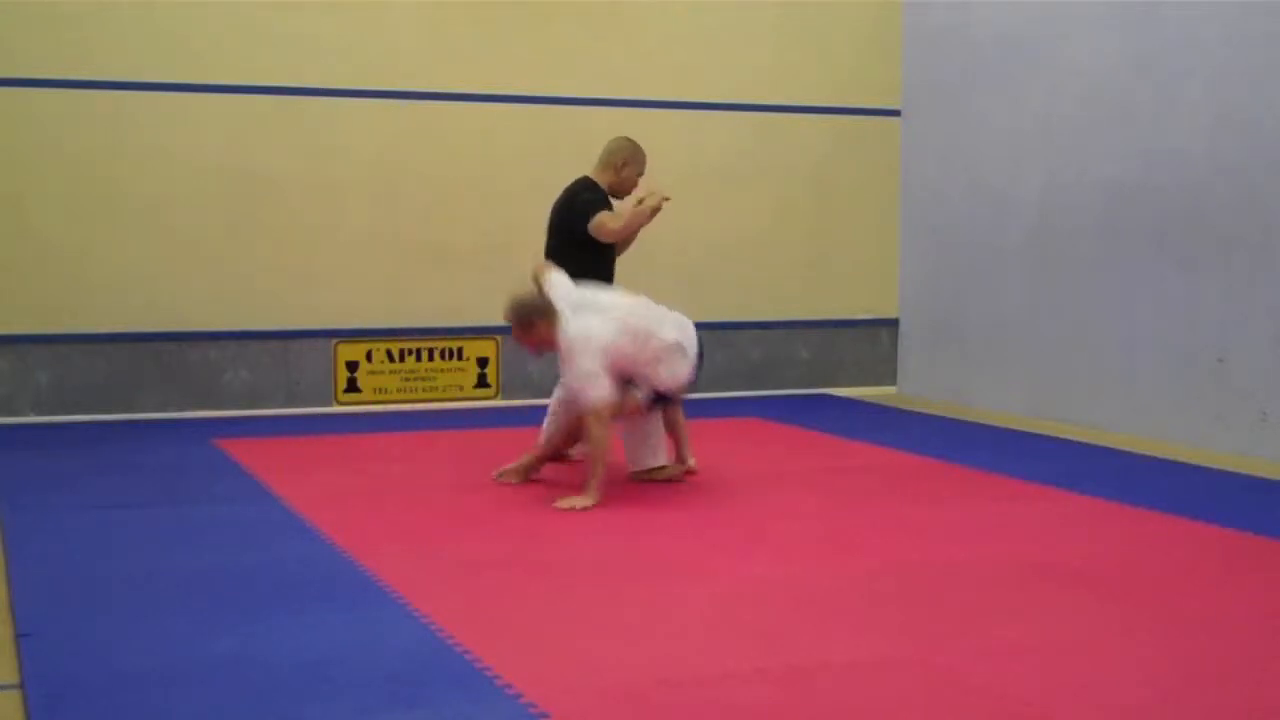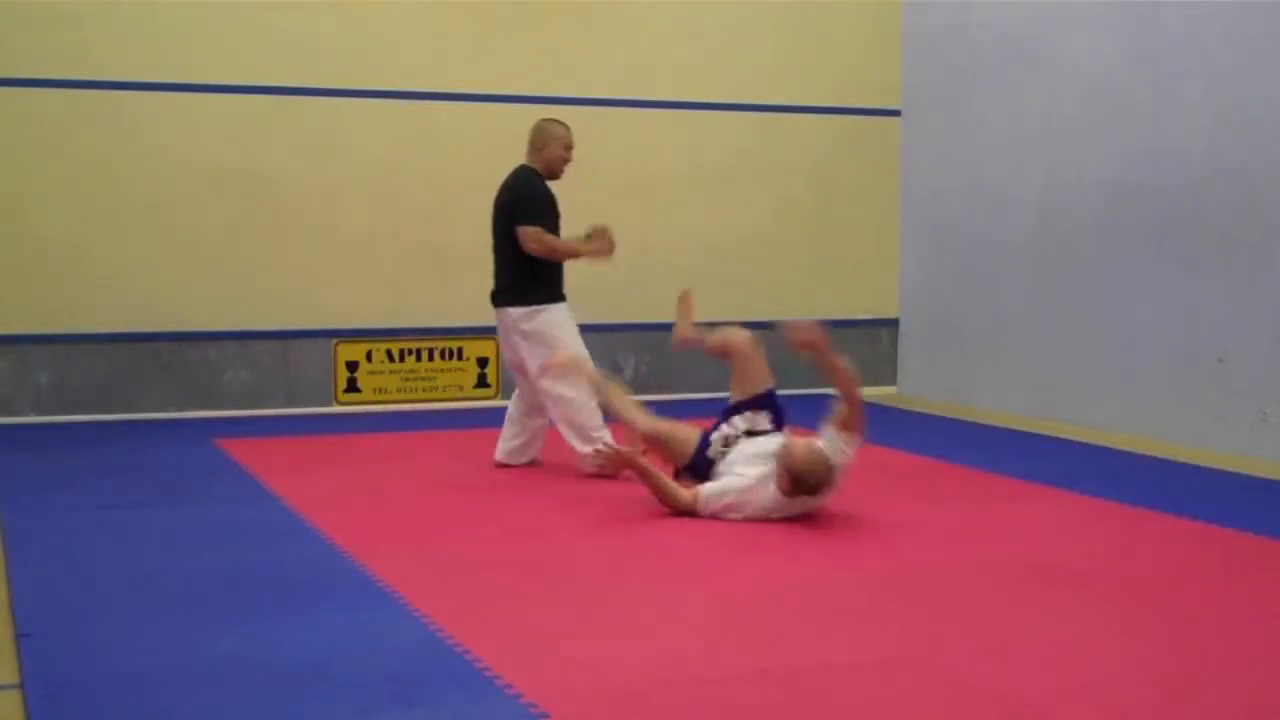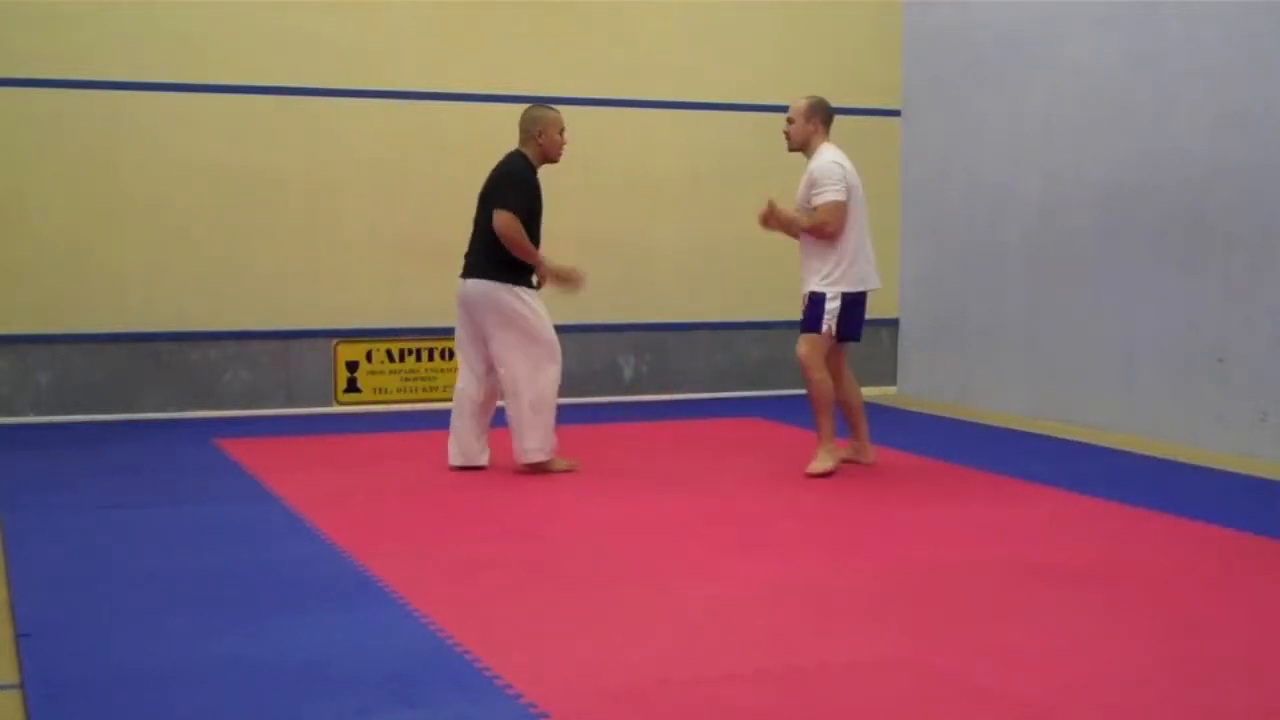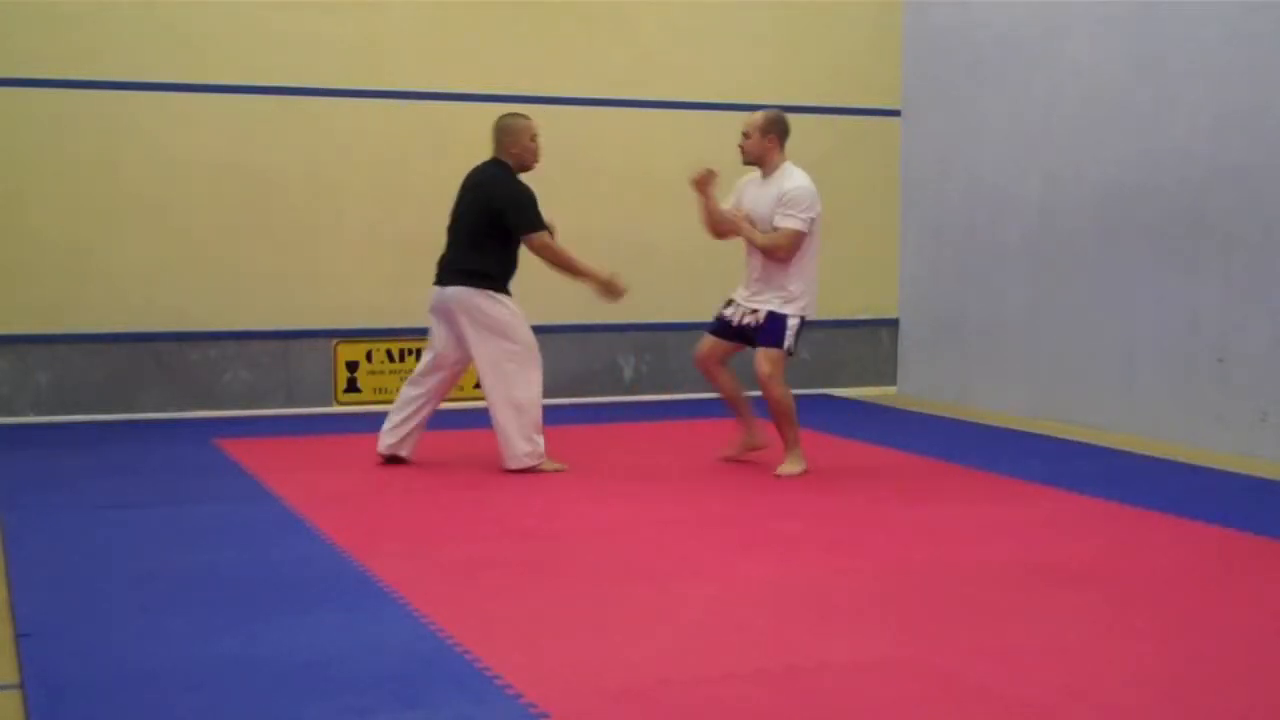
dt=0.5s
person 1, frame 1
left shoulder: (583, 197)
right shoulder: (586, 198)
left elbow: (610, 249)
right elbow: (612, 230)
left wrist: (639, 219)
right wrist: (645, 206)
right ankle: (652, 460)
person 1, frame 2
left shoulder: (520, 186)
right shoulder: (531, 188)
right elbow: (535, 245)
left wrist: (581, 242)
right wrist: (587, 250)
left hip: (515, 302)
right hip: (533, 304)
left knee: (535, 381)
right knee: (571, 379)
left ankle: (515, 452)
right ankle: (600, 455)
person 1, frame 3
left shoulder: (513, 170)
right shoulder: (519, 173)
right elbow: (504, 227)
left wrist: (552, 269)
right wrist: (540, 264)
left hip: (476, 283)
right hip: (501, 287)
left knee: (477, 372)
right knee: (538, 364)
left ankle: (466, 453)
right ankle: (536, 453)
person 1, frame 4
left shoulder: (480, 177)
right shoulder: (510, 190)
right elbow: (544, 247)
left wrist: (529, 232)
right wrist: (595, 277)
left hip: (448, 288)
right hip: (479, 295)
left knee: (436, 371)
right knee: (519, 368)
left ankle: (392, 443)
right ankle: (525, 455)
person 2, frame 1
left shoulder: (583, 357)
right shoulder: (561, 297)
left elbow: (599, 427)
right elbow: (543, 271)
left wrist: (591, 493)
left hip: (672, 368)
left knee: (579, 423)
person 2, frame 2
left shoulder: (745, 494)
right shoulder: (827, 470)
left elbow: (682, 499)
right elbow: (851, 396)
left wrist: (639, 464)
right wrist: (817, 345)
left hip: (721, 458)
right hip: (761, 435)
left knee: (650, 429)
right knee: (738, 339)
left ankle: (588, 372)
right ankle: (692, 335)
person 2, frame 3
left shoulder: (826, 165)
right shoulder: (823, 165)
left elbow: (829, 226)
left wrist: (791, 219)
right wrist: (783, 221)
left hip: (837, 284)
right hip: (832, 283)
left knee: (809, 357)
right knee: (833, 364)
left ankle: (827, 448)
right ankle: (861, 446)
person 2, frame 4
left shoulder: (797, 188)
right shoulder: (750, 184)
left elbow: (782, 250)
right elbow: (719, 229)
left wrist: (746, 226)
right wrist: (704, 195)
left hip: (785, 302)
right hip: (749, 297)
left knee: (767, 373)
right knee: (707, 356)
left ankle: (795, 452)
right ankle: (751, 432)
